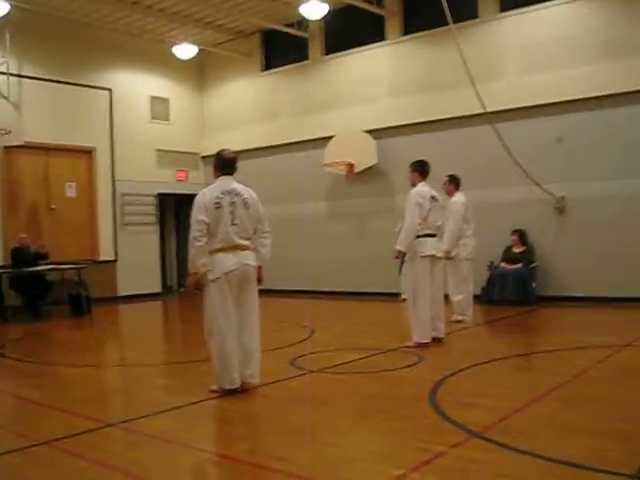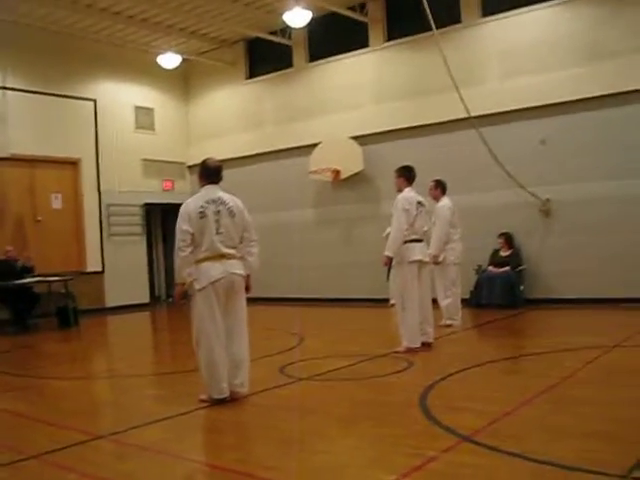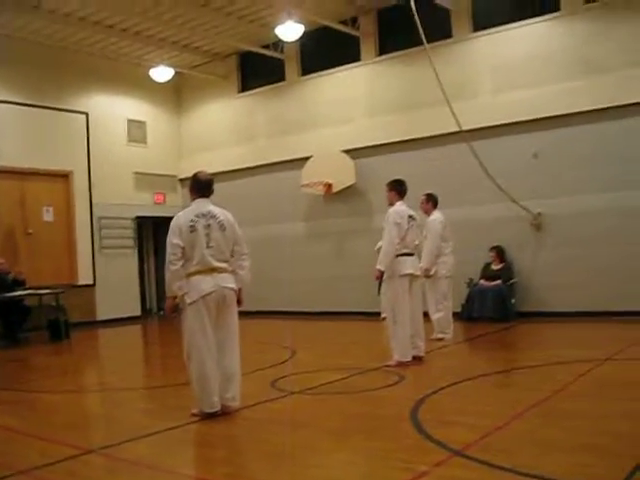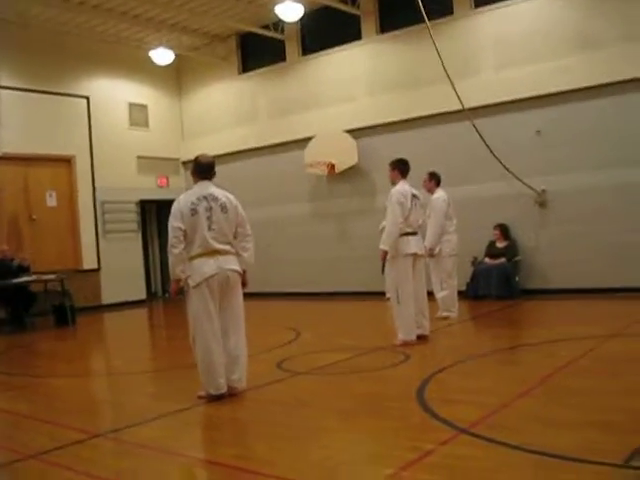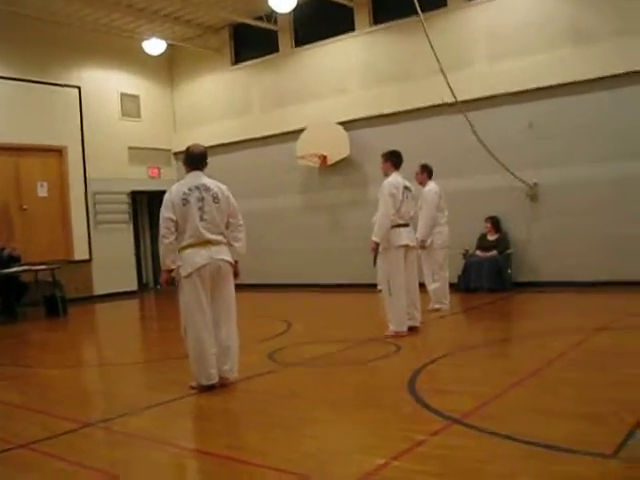
dt=0.2s
person 1, frame 1
left shoulder: (205, 196)
right shoulder: (250, 195)
left elbow: (198, 237)
right elbow: (262, 233)
left wrist: (195, 271)
right wrist: (259, 265)
left hip: (219, 264)
right hip: (246, 262)
left knee: (222, 324)
right knee: (247, 322)
left ankle: (229, 381)
right ankle: (248, 377)
person 1, frame 2
left shoulder: (190, 206)
right shoulder: (236, 203)
left elbow: (183, 247)
right elbow: (249, 242)
left wrist: (181, 280)
right wrist: (247, 273)
left hip: (206, 273)
right hip: (233, 271)
left knee: (210, 334)
right knee: (236, 331)
left ankle: (218, 390)
right ankle: (237, 386)
person 1, frame 3
left shoulder: (181, 219)
right shoulder: (227, 217)
left elbow: (174, 261)
right elbow: (241, 255)
left wrist: (172, 294)
right wrist: (239, 287)
left hip: (197, 287)
right hip: (225, 285)
left knee: (201, 348)
right knee: (227, 344)
left ankle: (209, 404)
right ankle: (229, 400)
person 1, frame 4
left shoulder: (182, 202)
right shoulder: (229, 199)
left elbow: (176, 243)
right elbow: (244, 237)
left wrist: (176, 277)
right wrist: (243, 268)
left hip: (200, 269)
right hip: (228, 266)
left knee: (207, 331)
right knee: (232, 326)
left ankle: (216, 386)
right ankle: (235, 381)
person 1, frame 5
left shoulder: (174, 193)
right shoulder: (221, 189)
left elbow: (167, 234)
right elbow: (236, 227)
left wrist: (167, 267)
right wrist: (234, 259)
left hip: (192, 260)
right hip: (220, 257)
left knee: (198, 321)
right knee: (224, 317)
left ankle: (207, 376)
right ankle: (226, 372)
person 2, frame 1
left shoulder: (416, 193)
right shoulder: (434, 195)
left elbow: (412, 223)
right elbow: (437, 222)
left wrist: (401, 247)
left hip: (419, 246)
right hip: (433, 244)
left knee: (418, 293)
right knee: (434, 291)
left ankle: (422, 336)
right ankle: (436, 332)
person 2, frame 2
left shoulder: (402, 199)
right shoulder: (420, 200)
left elbow: (399, 229)
right elbow: (422, 227)
left wrist: (389, 253)
left hip: (406, 252)
right hip: (420, 249)
left knee: (407, 298)
right knee: (421, 296)
left ankle: (411, 341)
right ankle: (425, 336)
person 2, frame 3
left shoulder: (394, 213)
right shoulder: (411, 214)
left elbow: (391, 243)
right elbow: (414, 241)
left wrist: (381, 267)
left hip: (397, 265)
right hip: (411, 263)
left knee: (398, 312)
right knee: (413, 310)
left ankle: (402, 355)
right ankle: (416, 350)
person 2, frame 4
left shoulder: (397, 192)
right shoulder: (414, 193)
left elbow: (394, 223)
right elbow: (418, 220)
left wrist: (384, 247)
left hip: (401, 245)
right hip: (415, 242)
left knee: (402, 292)
right knee: (417, 289)
left ankle: (407, 334)
right ankle: (421, 329)
person 2, frame 5
left shoulder: (389, 184)
right shoulder: (406, 185)
left elbow: (386, 215)
right elbow: (410, 212)
left wrist: (376, 239)
left hip: (392, 237)
right hip: (407, 234)
left knee: (394, 284)
right knee: (409, 281)
left ankle: (399, 326)
right ankle: (412, 321)
person 3, frame 1
left shoulder: (456, 201)
right shoulder: (459, 200)
left elbow: (454, 228)
left wrist: (447, 248)
right wrist: (449, 247)
left hip: (459, 247)
right hip: (462, 246)
left knee: (459, 283)
right knee: (462, 282)
left ankle: (462, 314)
right ankle: (463, 313)
person 3, frame 2
left shoulder: (442, 206)
right shoulder: (445, 205)
left elbow: (441, 232)
left wrist: (435, 253)
right wrist: (436, 252)
left hip: (447, 252)
right hip: (449, 251)
left knee: (447, 287)
right knee: (450, 286)
left ankle: (451, 318)
right ankle: (452, 317)
person 3, frame 3
left shoulder: (434, 220)
right shoulder: (437, 218)
left elbow: (433, 246)
left wrist: (426, 266)
right wrist: (427, 265)
left hip: (438, 265)
right hip: (441, 264)
left knee: (439, 300)
right knee: (441, 300)
left ankle: (443, 332)
right ankle: (444, 330)
person 3, frame 4
left shoulder: (437, 198)
right shoulder: (440, 197)
left elbow: (436, 224)
left wrist: (430, 246)
right wrist: (431, 244)
left hip: (442, 244)
right hip: (445, 243)
left knee: (443, 279)
right knee: (446, 278)
left ankle: (448, 310)
right ankle: (449, 309)
person 3, frame 5
left shoulder: (429, 190)
right shoulder: (432, 189)
left elbow: (428, 216)
left wrist: (422, 237)
right wrist: (423, 236)
left hip: (434, 235)
right hip: (437, 234)
left knee: (435, 271)
right knee: (438, 270)
left ankle: (439, 302)
right ankle: (441, 301)
